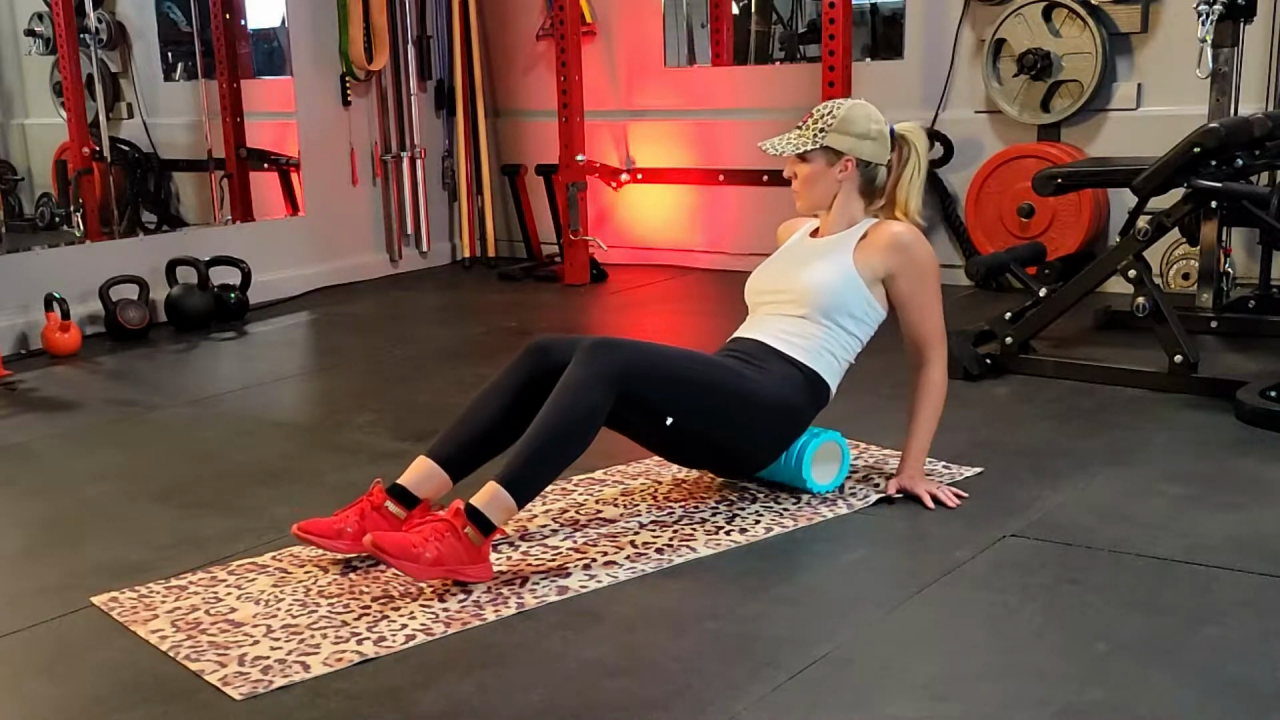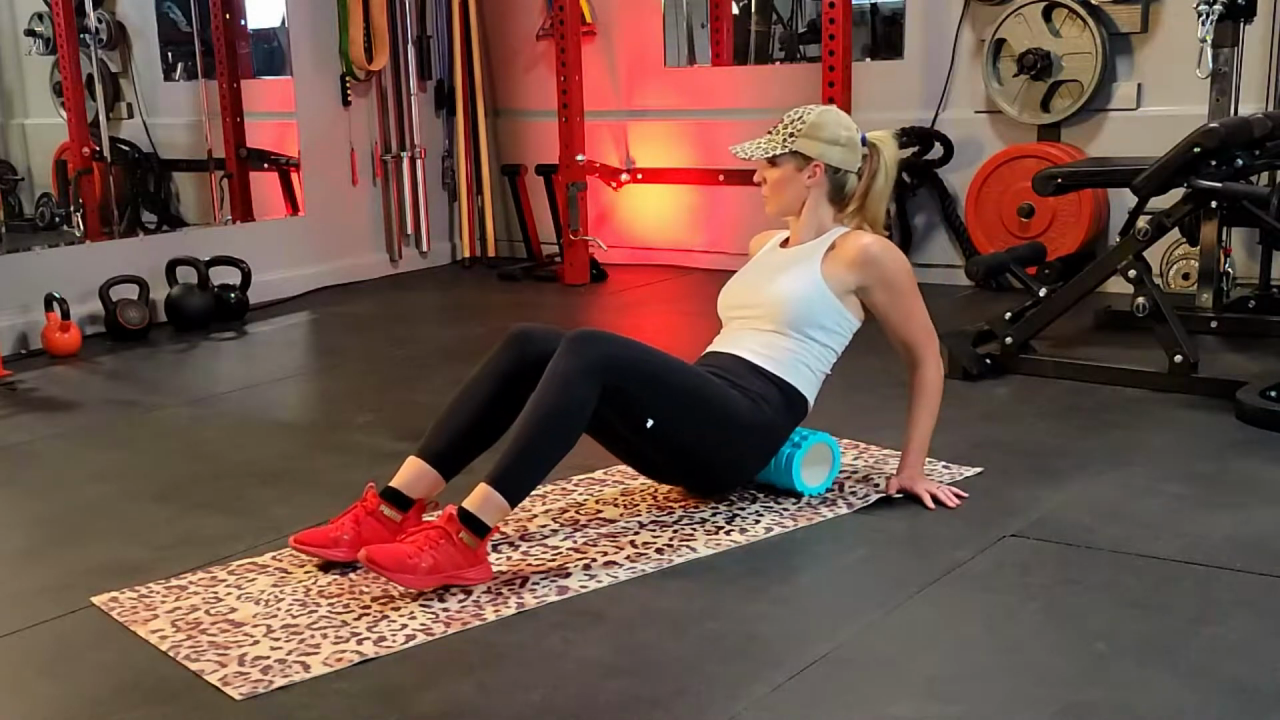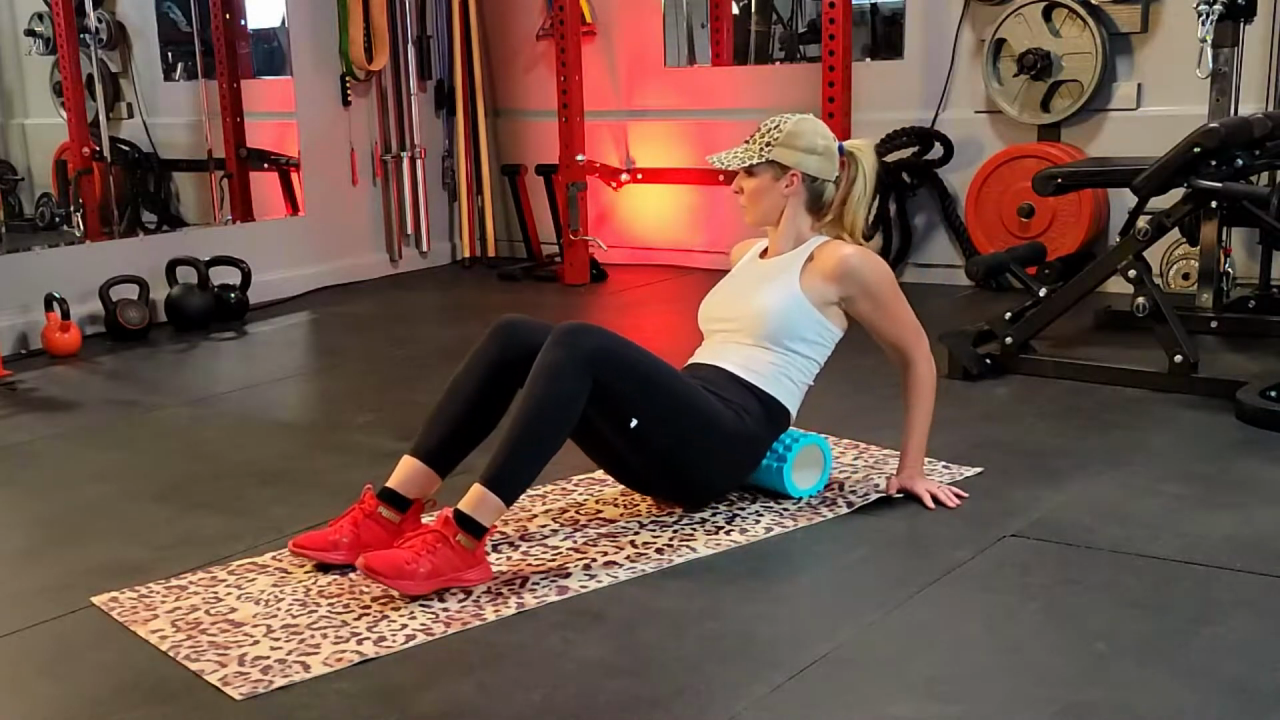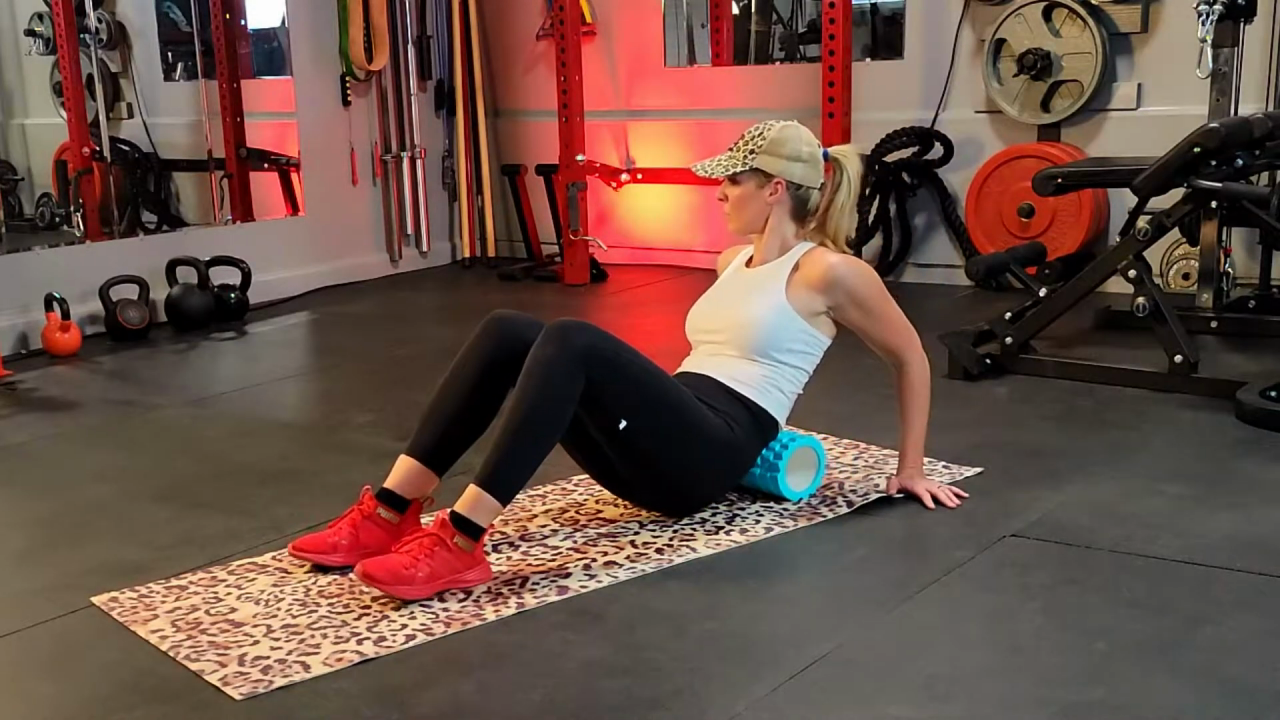
dt=0.3s
person 1, frame 1
left shoulder: (895, 243)
right shoulder: (795, 233)
left elbow: (932, 359)
left wrist: (913, 467)
left hip: (768, 411)
right hip: (721, 392)
left knee: (603, 358)
right knee: (545, 356)
left ankle: (469, 534)
right ankle: (397, 506)
person 1, frame 2
left shoulder: (864, 253)
right shoulder: (765, 245)
left elbow: (926, 359)
left wrist: (912, 467)
left hip: (745, 429)
right hip: (694, 414)
left knee: (588, 350)
right knee: (527, 346)
left ankle: (464, 539)
right ankle: (392, 510)
person 1, frame 3
left shoulder: (843, 263)
right shoulder: (746, 254)
left elbow: (917, 359)
left wrist: (911, 469)
left hip: (724, 442)
right hip: (673, 431)
left knee: (578, 343)
right knee: (512, 337)
left ankle: (461, 542)
right ankle: (390, 512)
person 1, frame 4
left shoulder: (829, 271)
right shoulder: (733, 260)
left elbow: (910, 358)
left wrist: (911, 468)
left hip: (711, 452)
right hip: (659, 439)
left knee: (571, 340)
right knee: (504, 332)
left ankle: (459, 543)
right ankle: (389, 513)
